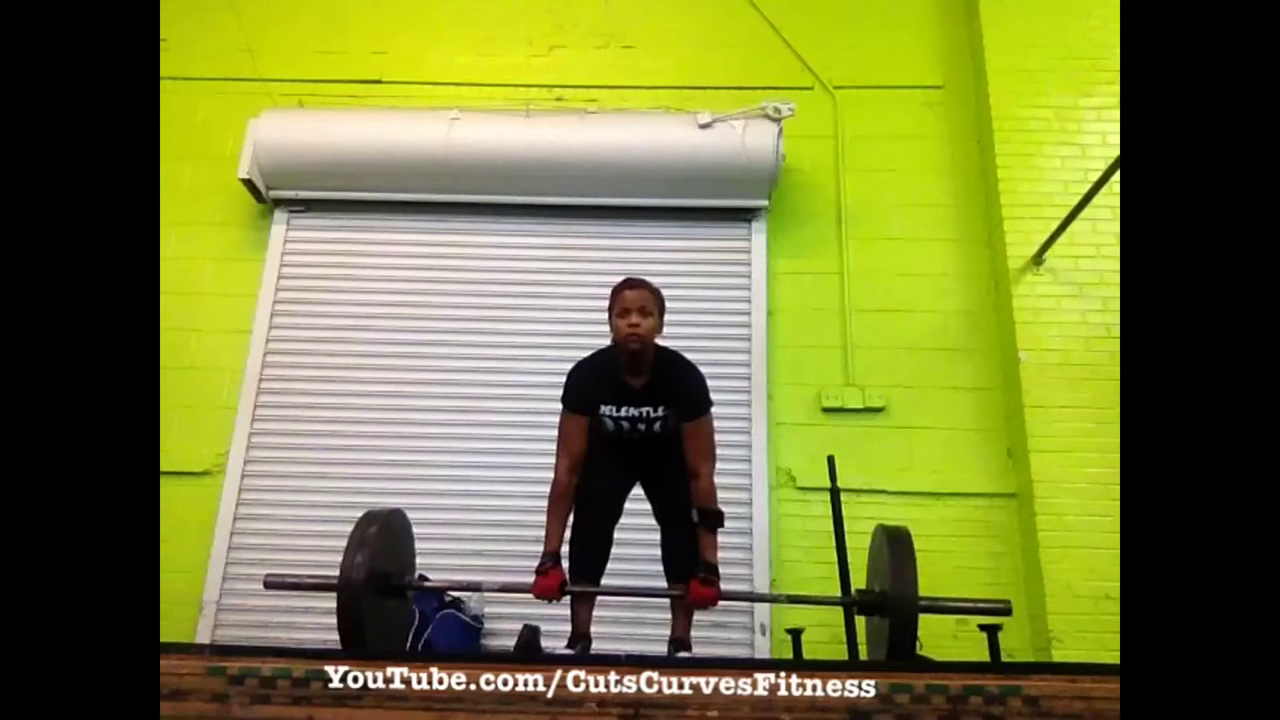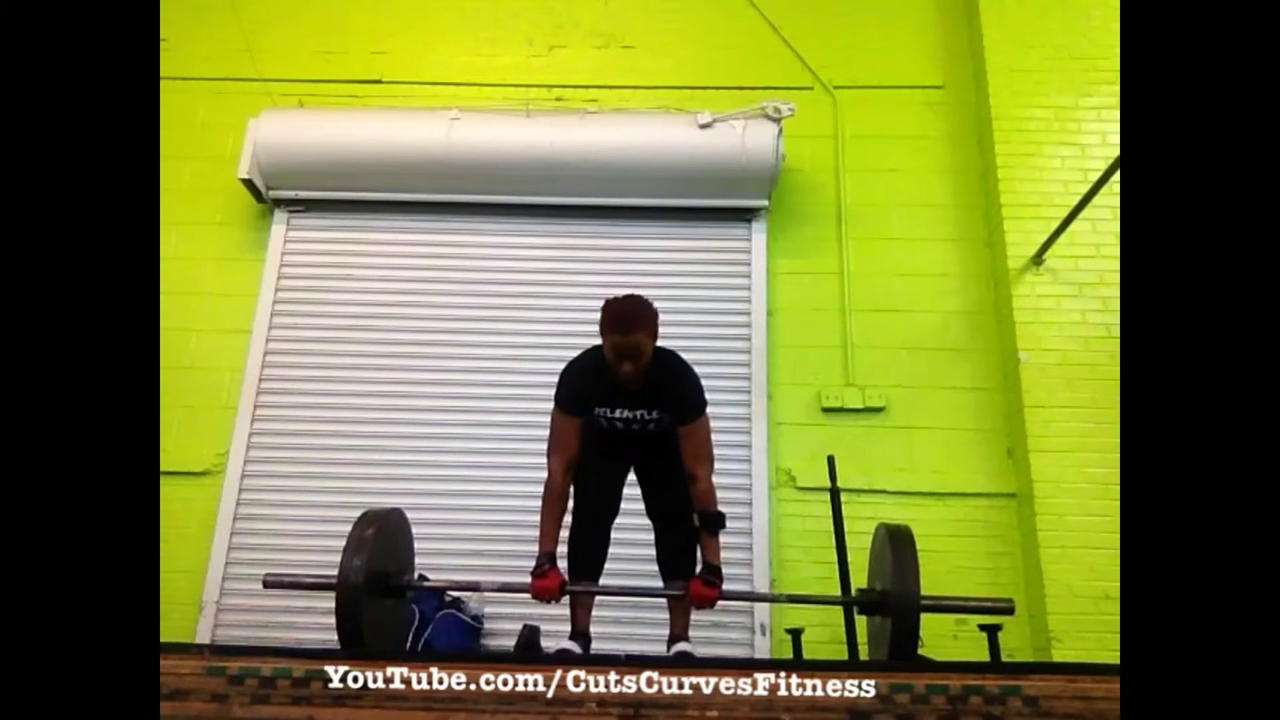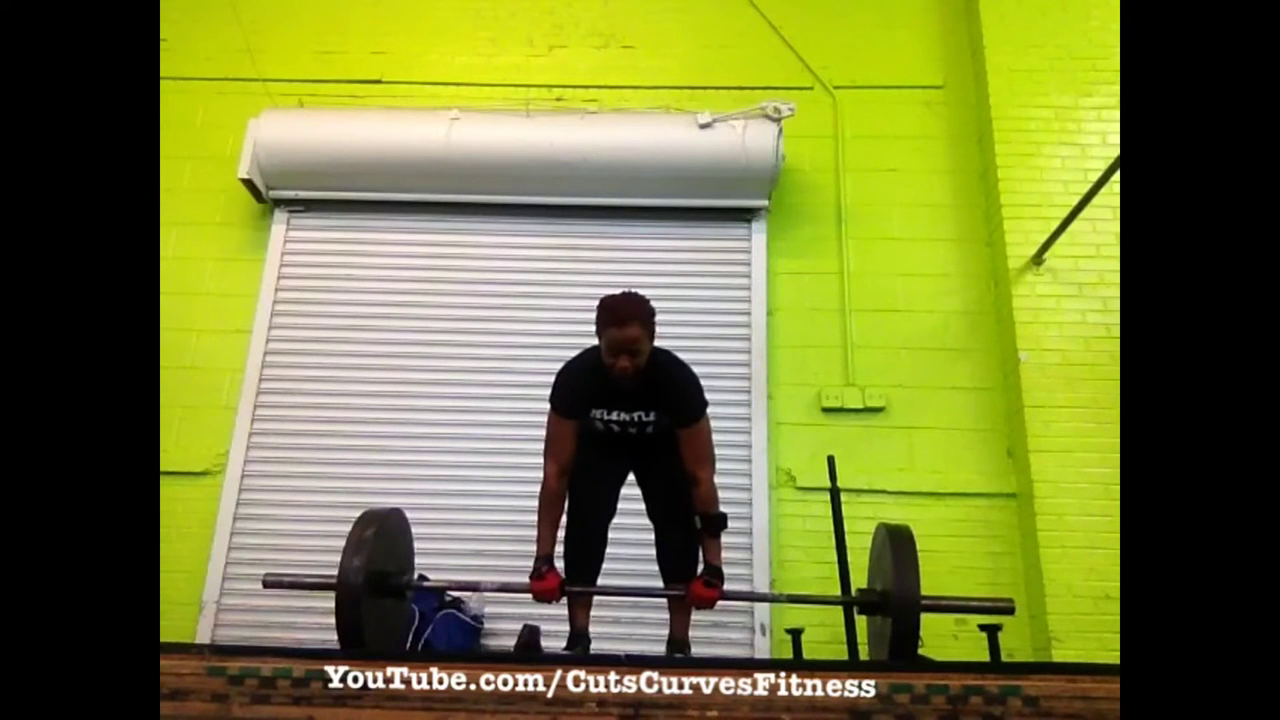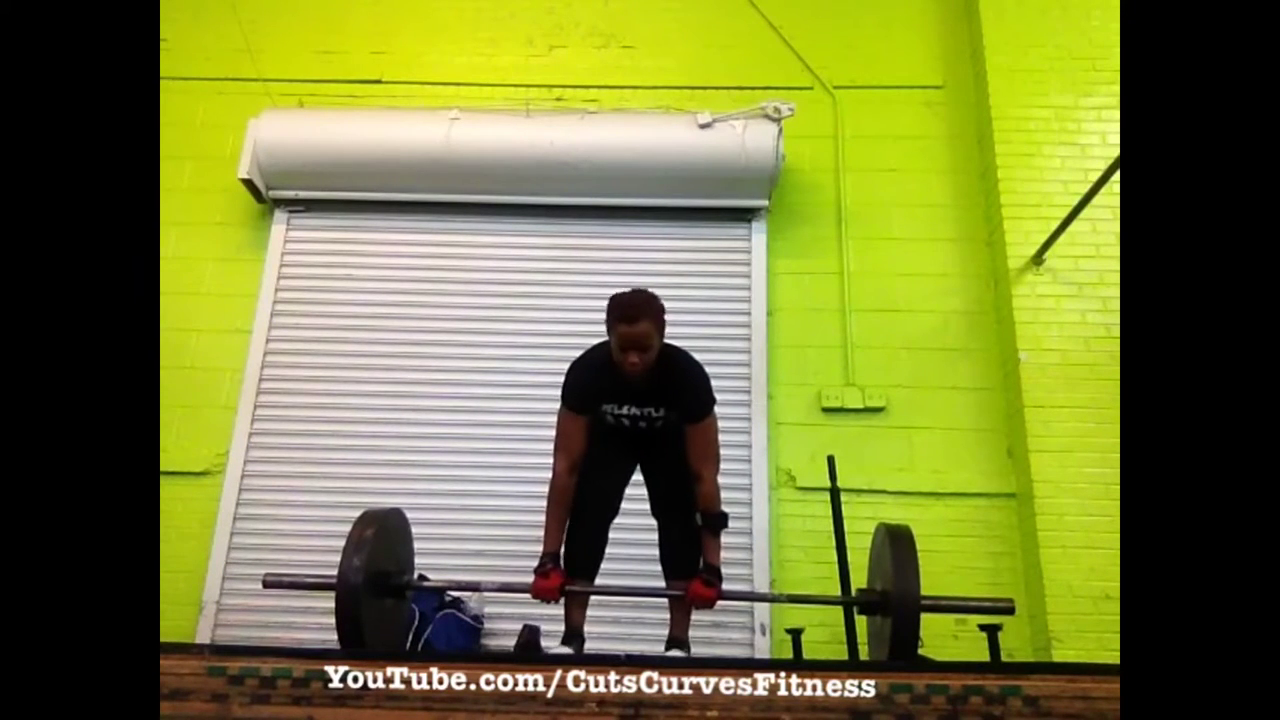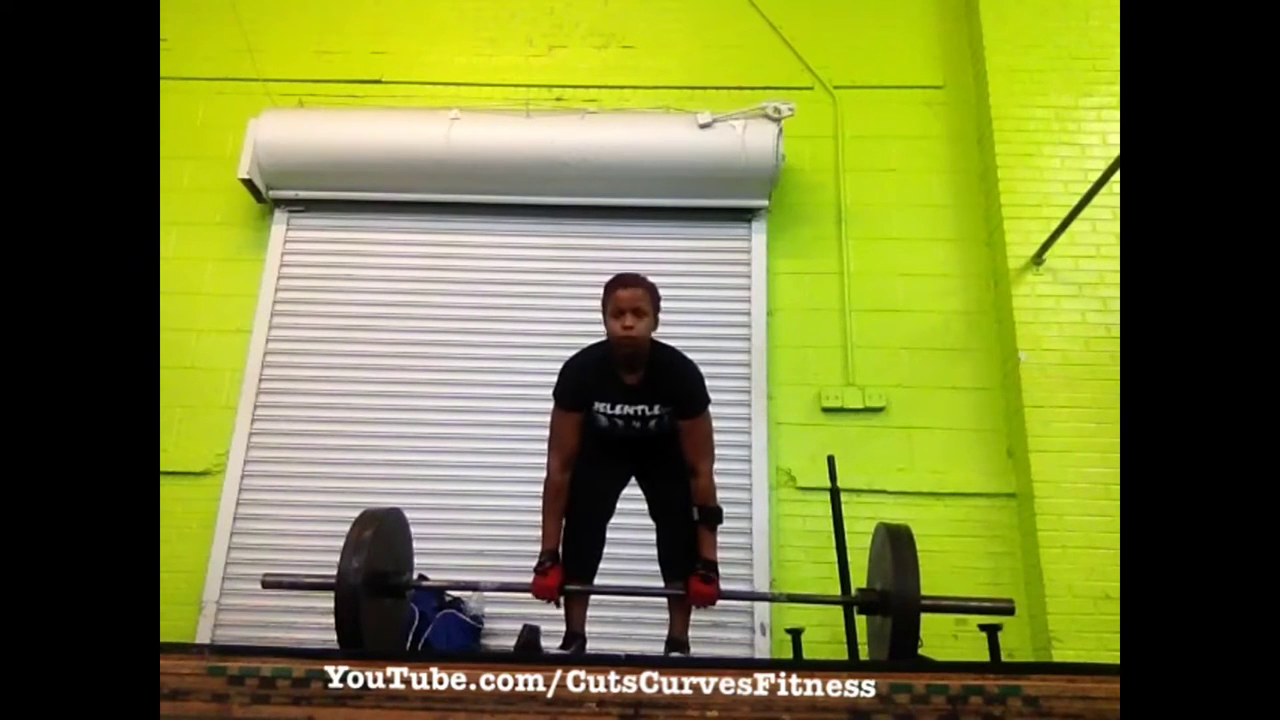
dt=1s
person 1, frame 1
left shoulder: (684, 377)
right shoulder: (586, 376)
left elbow: (700, 472)
right elbow: (568, 468)
left wrist: (708, 564)
right wrist: (550, 557)
left hip: (667, 456)
right hip: (608, 454)
left knee: (681, 523)
right knee: (591, 521)
left ankle: (680, 643)
right ankle: (578, 639)
person 1, frame 2
left shoulder: (679, 377)
right shoulder: (579, 375)
left elbow: (698, 474)
right elbow: (560, 467)
left wrist: (711, 565)
right wrist: (546, 558)
left hip: (661, 447)
right hip: (601, 444)
left knee: (675, 519)
right knee: (590, 517)
left ankle: (680, 640)
right ankle: (578, 637)
person 1, frame 3
left shoulder: (678, 379)
right shoulder: (575, 377)
left elbow: (701, 476)
right elbow: (556, 471)
left wrist: (712, 566)
right wrist: (543, 560)
left hip: (662, 448)
right hip: (599, 445)
left knee: (676, 524)
right knee: (585, 520)
left ankle: (679, 645)
right ankle: (577, 640)
person 1, frame 4
left shoulder: (687, 374)
right shoulder: (586, 371)
left elbow: (704, 474)
right elbow: (566, 465)
left wrist: (711, 565)
right wrist: (549, 558)
left hip: (668, 442)
right hip: (607, 439)
left knee: (679, 519)
right knee: (588, 516)
left ankle: (678, 643)
right ankle: (572, 637)
person 1, frame 5
left shoulder: (681, 373)
right shoulder: (579, 371)
left elbow: (700, 469)
right elbow: (560, 465)
left wrist: (707, 562)
right wrist: (548, 556)
left hip: (663, 452)
right hip: (601, 449)
left knee: (678, 525)
right knee: (582, 521)
left ankle: (677, 645)
right ankle: (573, 639)
